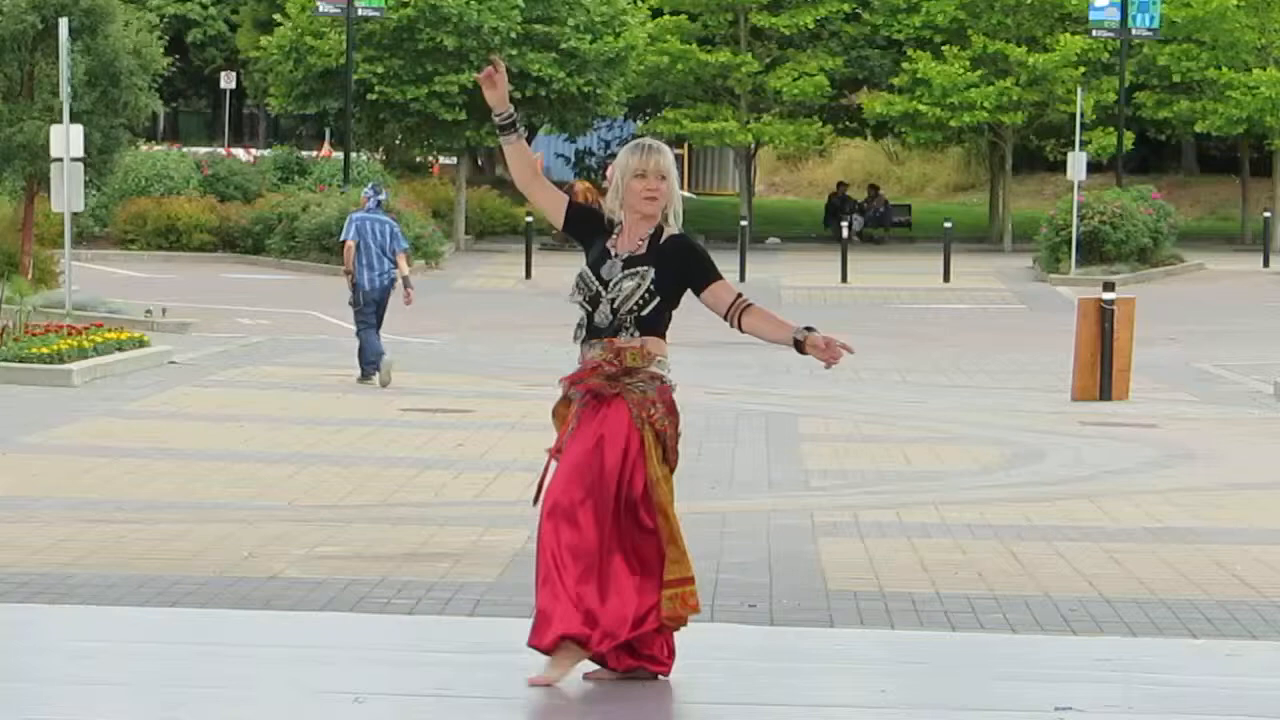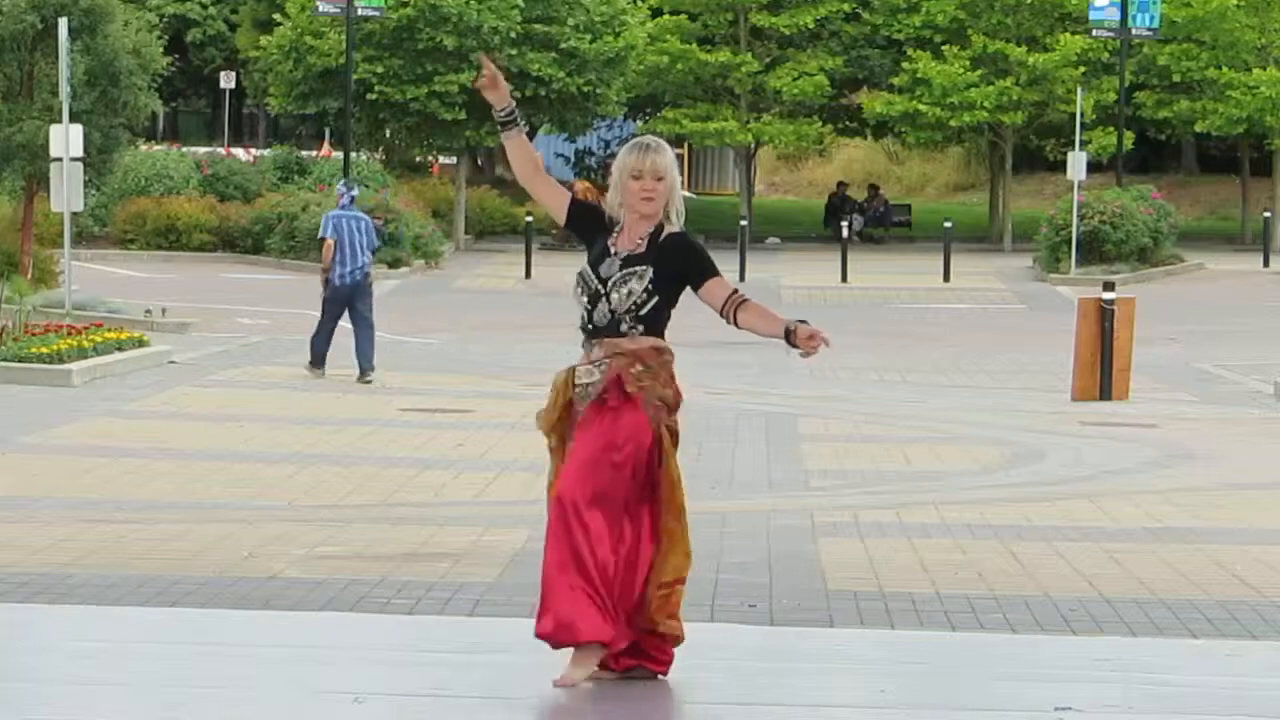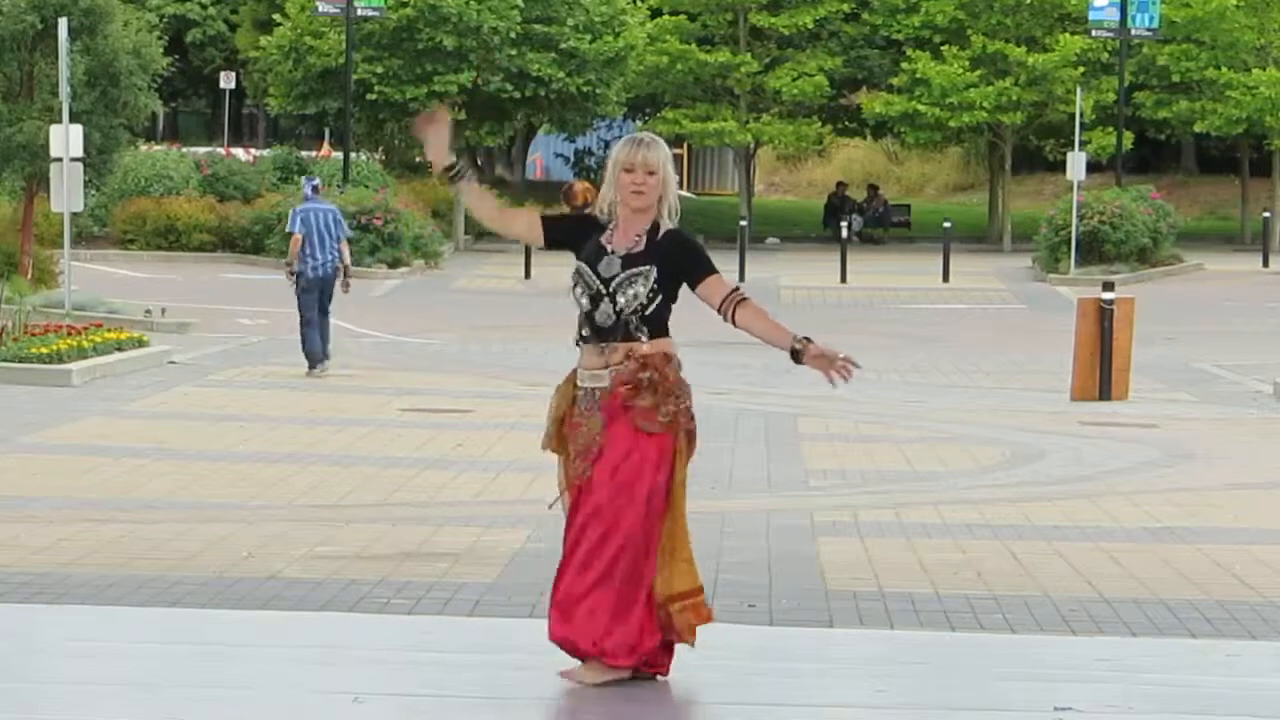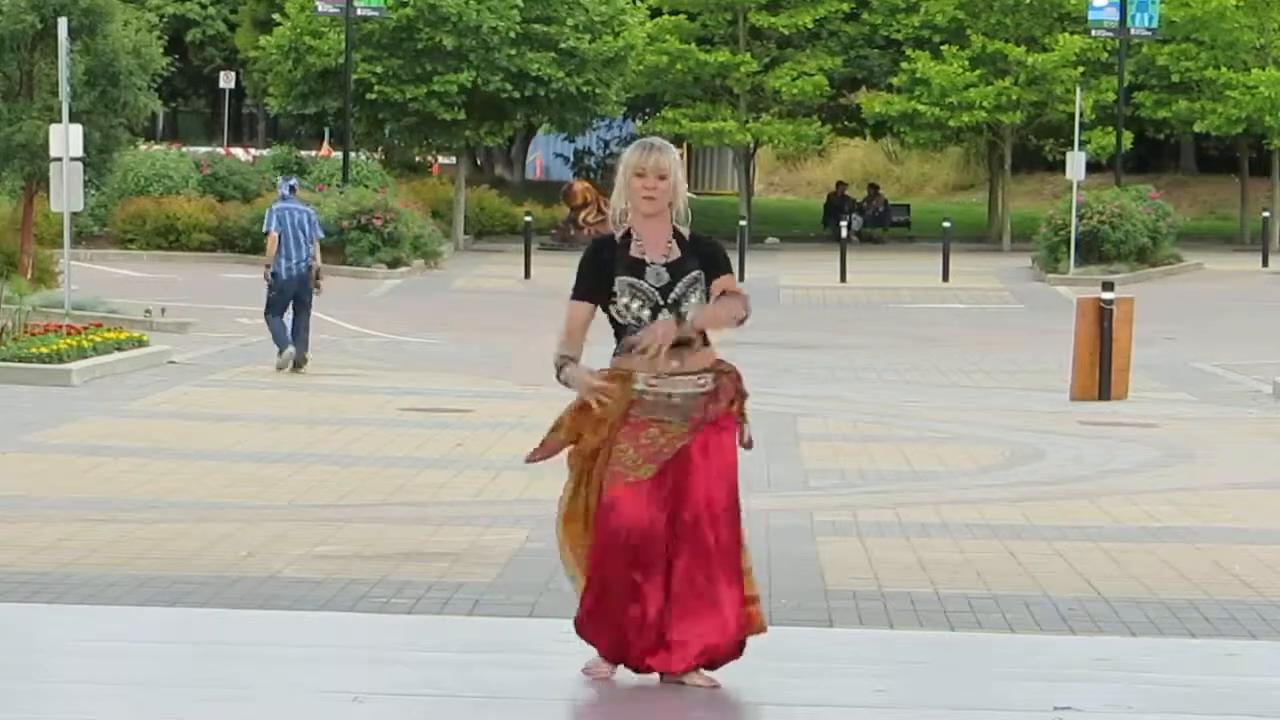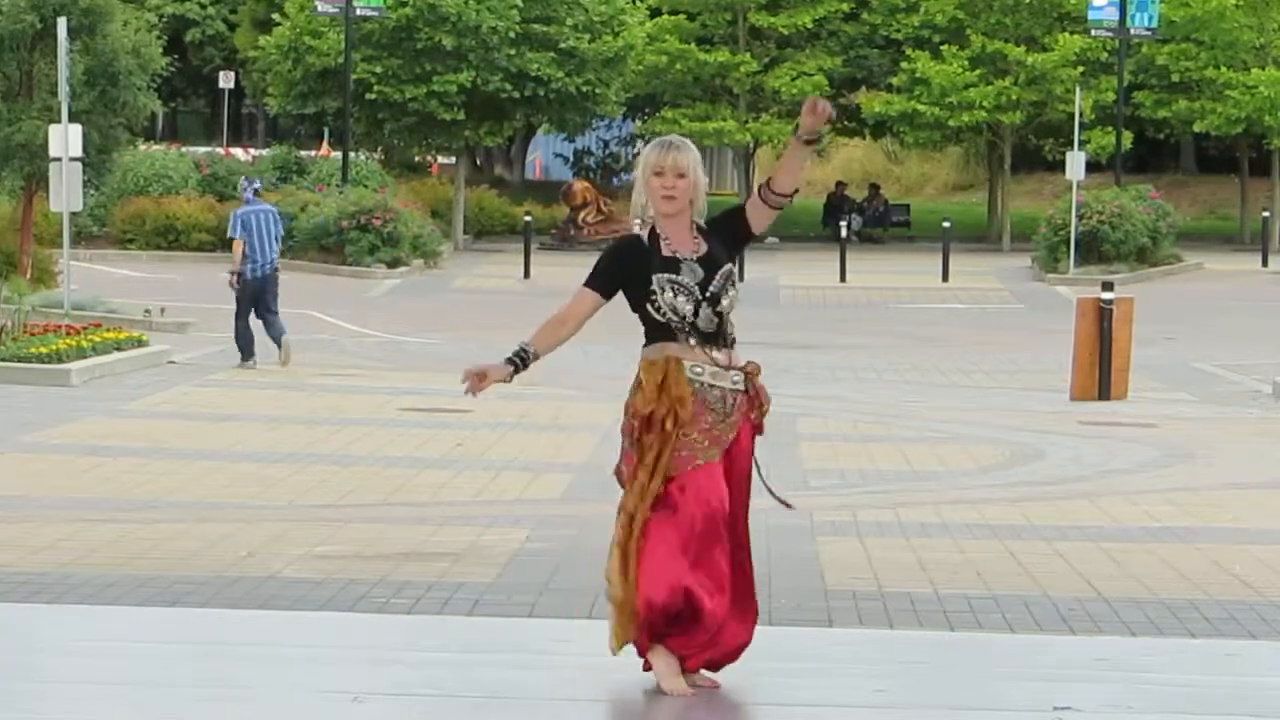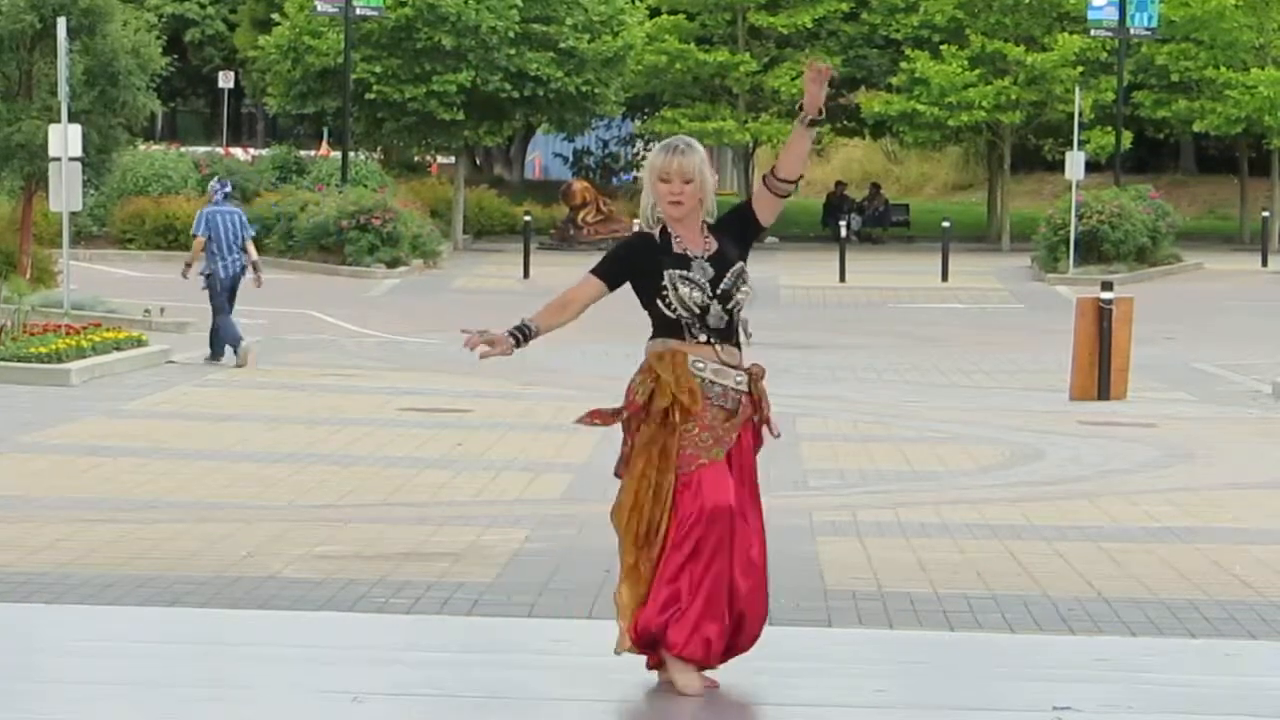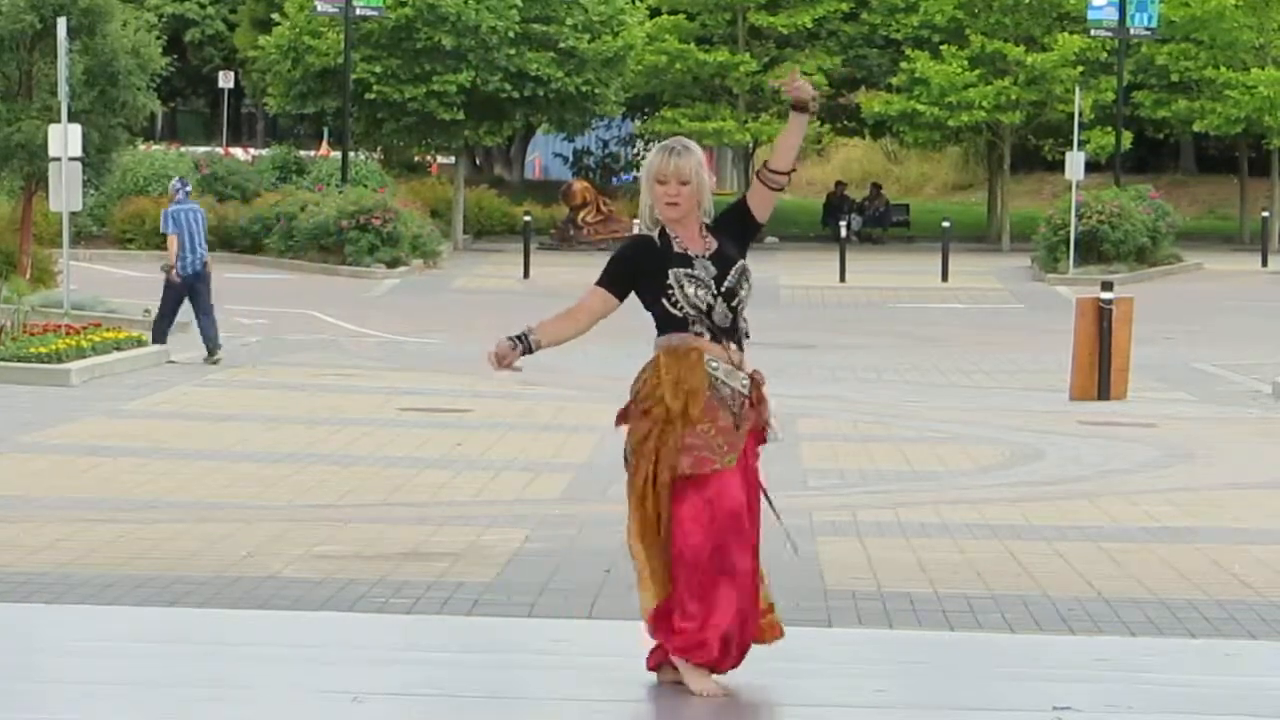
dt=0.4s
person 1, frame 1
left shoulder: (679, 250)
right shoulder: (595, 231)
left elbow: (737, 309)
right elbow: (530, 182)
left wrist: (802, 338)
right wrist: (503, 111)
left hip: (633, 391)
right hip: (593, 391)
left knee: (573, 506)
right knee: (615, 520)
left ankle: (573, 637)
right ankle: (637, 652)
person 1, frame 2
left shoulder: (678, 248)
right shoulder: (598, 229)
left elbow: (731, 303)
right elbow: (533, 177)
left wrist: (790, 329)
right wrist: (504, 108)
left hip: (634, 391)
right hip: (593, 392)
left knee: (582, 503)
right knee: (618, 518)
left ankle: (595, 636)
right ankle: (636, 651)
person 1, frame 3
left shoulder: (678, 245)
right shoulder: (587, 231)
left elbow: (736, 304)
right elbow: (503, 219)
left wrist: (802, 348)
right wrist: (447, 162)
left hip: (649, 397)
right hip: (592, 395)
left knee: (622, 521)
right knee: (594, 522)
left ankle: (613, 647)
right ankle: (625, 647)
person 1, frame 4
left shoulder: (697, 248)
right shoulder: (604, 252)
left elbow: (736, 306)
right elbow: (573, 329)
left wrist: (675, 325)
right wrist: (572, 372)
left hip: (701, 406)
right hip: (631, 406)
left knee: (702, 530)
right knee: (625, 521)
left ankle: (685, 651)
right ankle: (614, 644)
person 1, frame 5
left shoulder: (721, 235)
right shoulder: (628, 251)
left elbow: (777, 193)
right elbow: (571, 315)
left wrist: (806, 136)
right wrist: (511, 364)
left hip: (729, 400)
right hip: (670, 395)
left knee: (720, 530)
right knee: (688, 511)
left ankle: (691, 651)
right ankle: (661, 639)
person 1, frame 6
left shoulder: (730, 233)
right shoulder: (639, 248)
left elbow: (781, 182)
right elbow: (574, 299)
left wrist: (809, 113)
right wrist: (512, 336)
left hip: (731, 399)
right hip: (675, 393)
left knee: (733, 530)
right knee: (701, 509)
left ankle: (684, 650)
right ankle: (675, 645)
person 1, frame 7
left shoulder: (729, 233)
right shoulder: (641, 251)
left elbow: (775, 177)
right elbow: (583, 312)
left wrist: (801, 109)
right wrist: (520, 344)
left hip: (733, 399)
right hip: (681, 394)
left knee: (727, 523)
right knee: (706, 515)
left ankle: (675, 655)
right ankle: (687, 647)
person 2, frame 1
left shoulder: (356, 218)
right shoulder: (391, 224)
left elbow: (349, 245)
right elbow: (401, 256)
left wrist: (348, 271)
right wrist: (407, 285)
left hip: (364, 282)
right hip: (385, 282)
left knee: (365, 328)
right knee: (372, 327)
left ankle: (381, 359)
right ankle: (368, 372)
person 2, frame 2
left shoulder: (332, 216)
right shoulder: (365, 219)
left elbow: (329, 243)
left wrist: (325, 269)
left hip: (338, 279)
right hip: (361, 279)
left knee: (327, 322)
right knee: (363, 324)
left ankle: (316, 364)
right ankle: (366, 370)
person 2, frame 3
left shoulder: (299, 211)
right shoulder: (333, 210)
left elbow: (297, 238)
right elbow: (343, 242)
left wrist: (289, 263)
right wrist: (347, 273)
left hip: (308, 272)
right hip: (329, 270)
left knee: (309, 319)
right knee: (322, 315)
left ankle: (316, 364)
right ankle: (322, 357)
person 2, frame 4
left shoulder: (276, 210)
right shoulder: (308, 212)
left elbow: (273, 237)
right elbow: (316, 244)
left wrist: (268, 265)
right wrist: (318, 275)
left hip: (283, 271)
right hip: (305, 271)
left knee: (273, 314)
right knee: (301, 316)
left ankle: (286, 348)
right ankle: (300, 361)
person 2, frame 5
left shoulder: (240, 214)
right shoulder: (271, 211)
left elbow: (238, 244)
left wrist: (233, 272)
left hip: (248, 272)
right hip: (269, 271)
left knee: (243, 315)
right knee: (270, 314)
left ankle: (248, 358)
right ankle: (282, 339)
person 2, frame 6
left shoulder: (206, 212)
right shoulder: (238, 213)
left elbow: (200, 241)
right elbow: (249, 243)
left wrist: (188, 264)
right wrist: (257, 270)
left hip: (217, 270)
right hip: (237, 269)
left knee: (220, 316)
right knee: (224, 312)
left ankle: (240, 345)
right ankle: (216, 353)
person 2, frame 7
left shoulder: (170, 211)
right shoulder: (198, 210)
left elbow: (172, 240)
left wrist: (171, 267)
left hip: (181, 268)
right hip: (200, 268)
left knee: (167, 310)
right knee: (205, 311)
left ankle: (157, 347)
right ankle: (214, 349)
